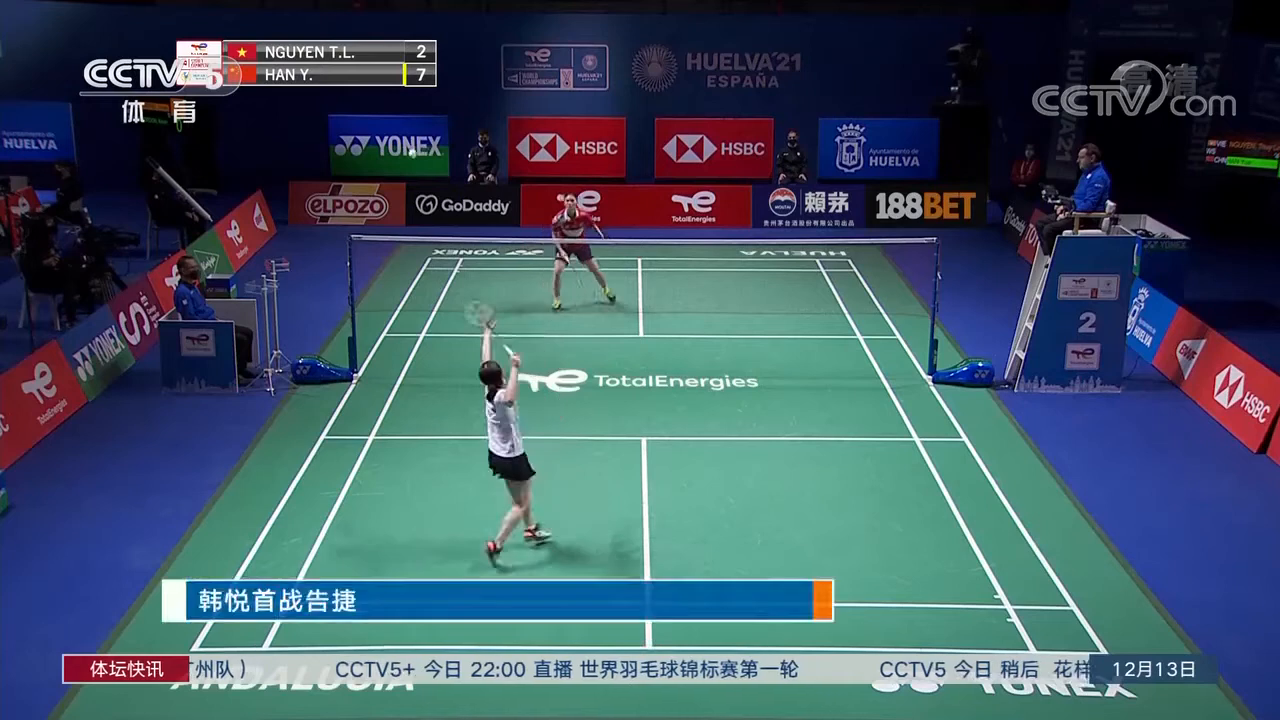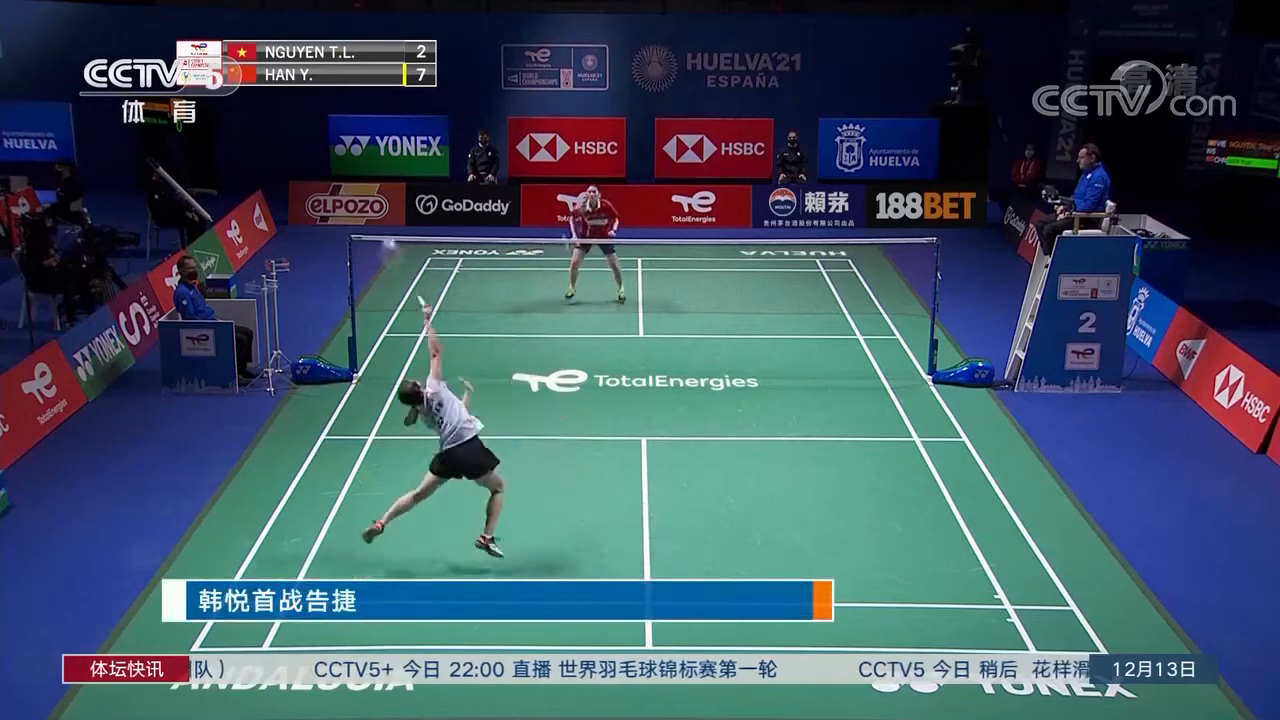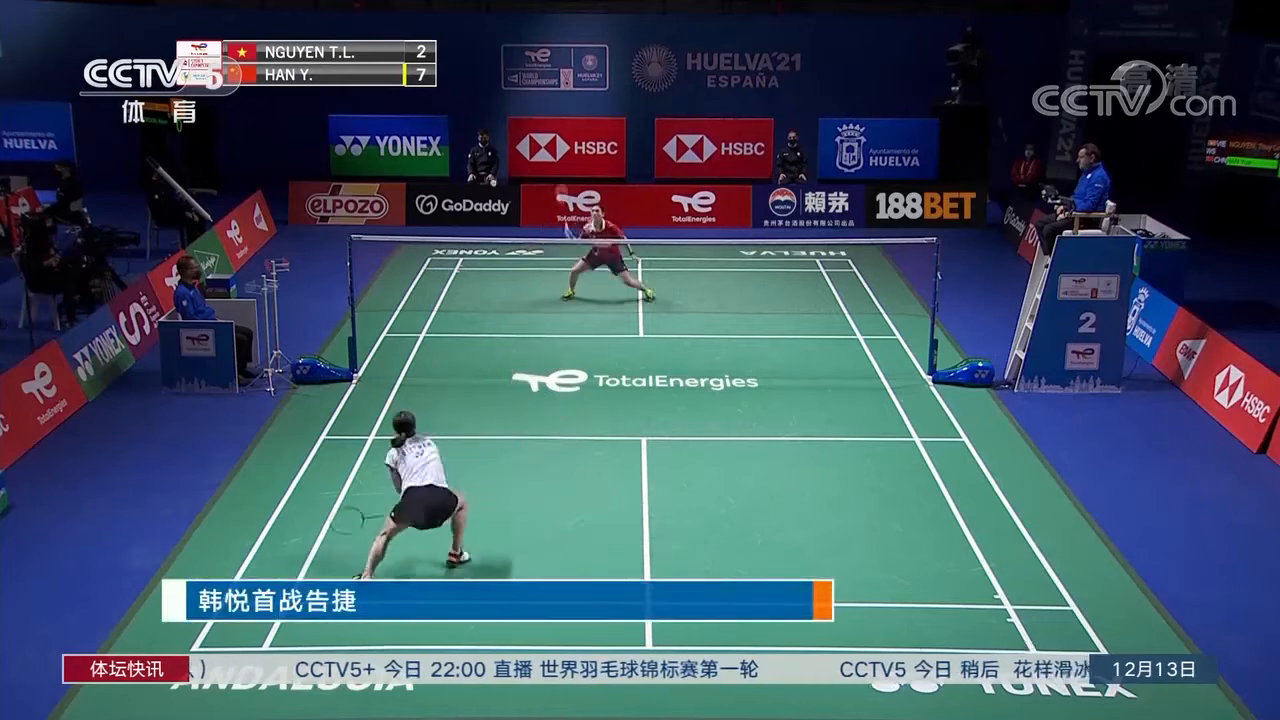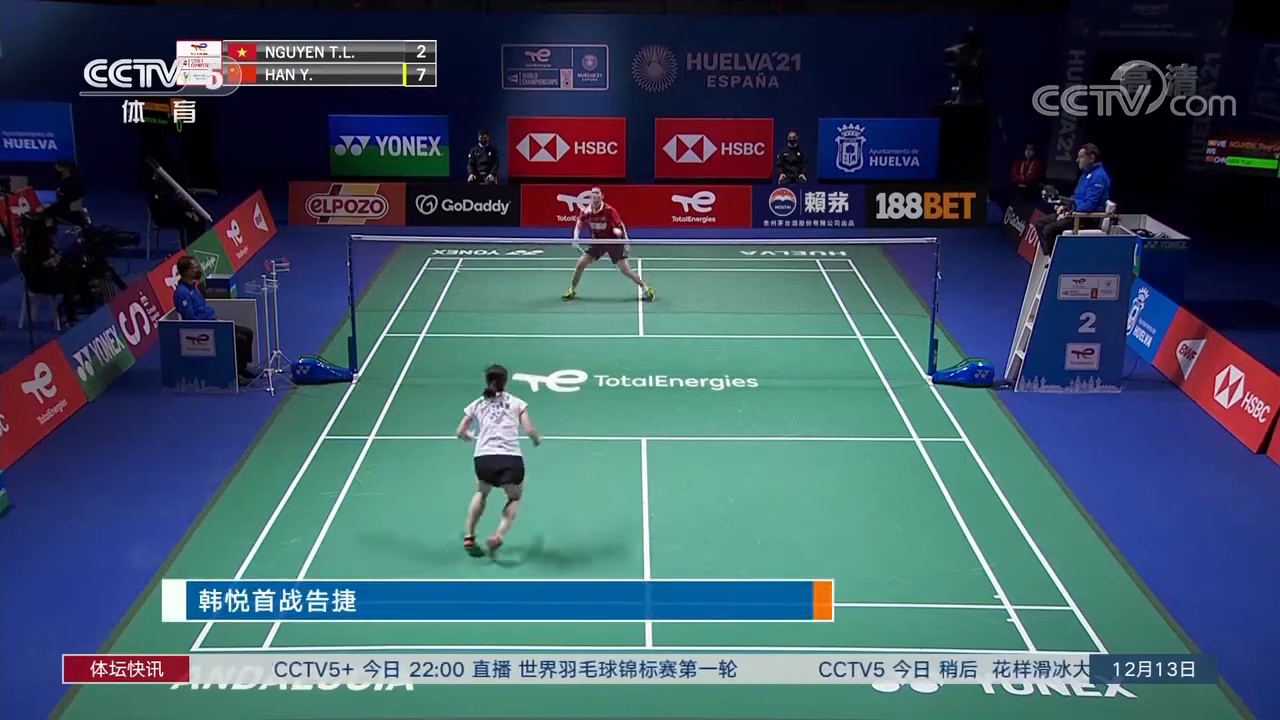
dt=0.3s
person 1, frame 1
left shoulder: (490, 391)
right shoulder: (501, 397)
left elbow: (486, 359)
right elbow: (511, 399)
left wrist: (487, 332)
right wrist: (515, 369)
left hip: (496, 454)
right hip: (510, 457)
left knee: (520, 497)
right knee: (522, 504)
left ankle: (531, 530)
right ankle: (496, 544)
person 1, frame 2
left shoulder: (423, 414)
right shoulder: (433, 391)
right elbow: (436, 353)
left wrist: (465, 397)
right wrist: (428, 323)
left hip: (447, 457)
right hip: (470, 451)
left knee: (419, 495)
right knee: (498, 489)
left ankle: (380, 525)
right ankle: (487, 538)
person 1, frame 3
left shoulder: (393, 452)
right shoulder: (427, 442)
left elbow: (398, 487)
left hip: (414, 496)
right hip: (440, 496)
left knee: (385, 536)
right knee: (460, 503)
left ankle: (367, 577)
right ankle: (456, 554)
person 1, frame 4
left shoulder: (476, 404)
right shoulder: (517, 403)
left elbow: (460, 433)
right elbow: (530, 431)
right wrist: (537, 440)
left hip: (483, 459)
right hip: (510, 459)
left knee: (482, 493)
right knee: (515, 498)
left ankle: (469, 538)
right ankle: (499, 535)
